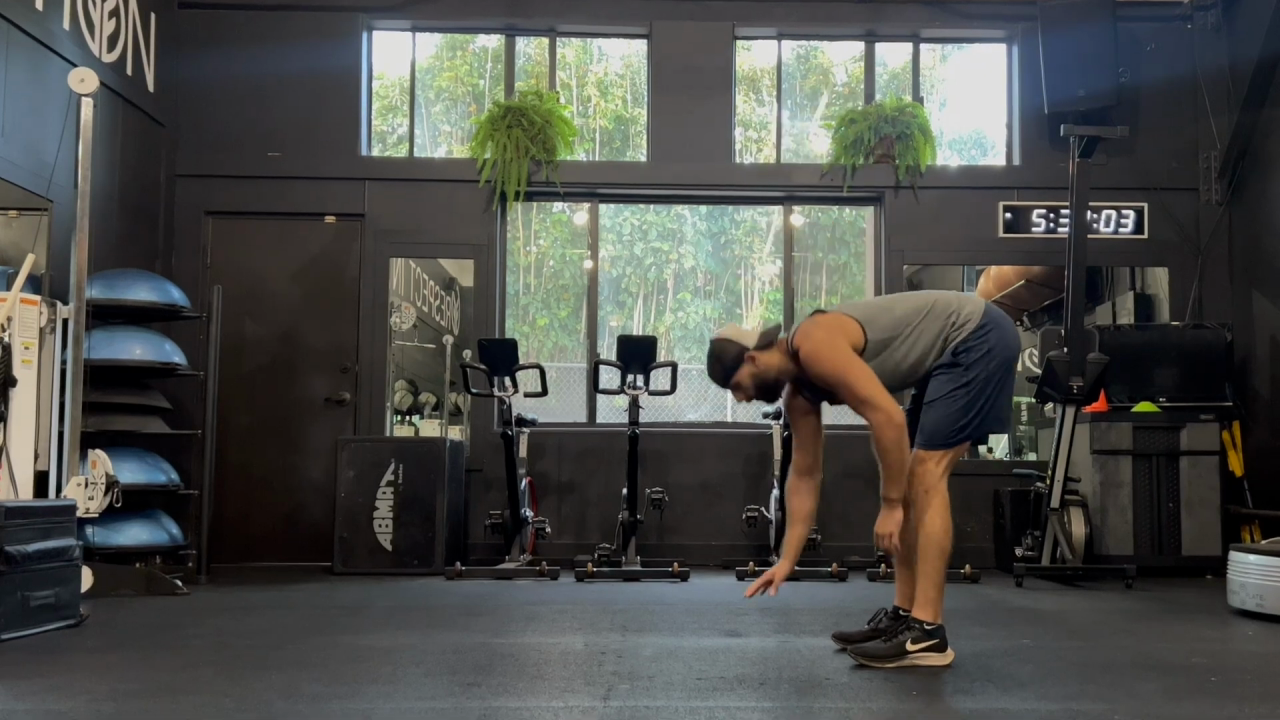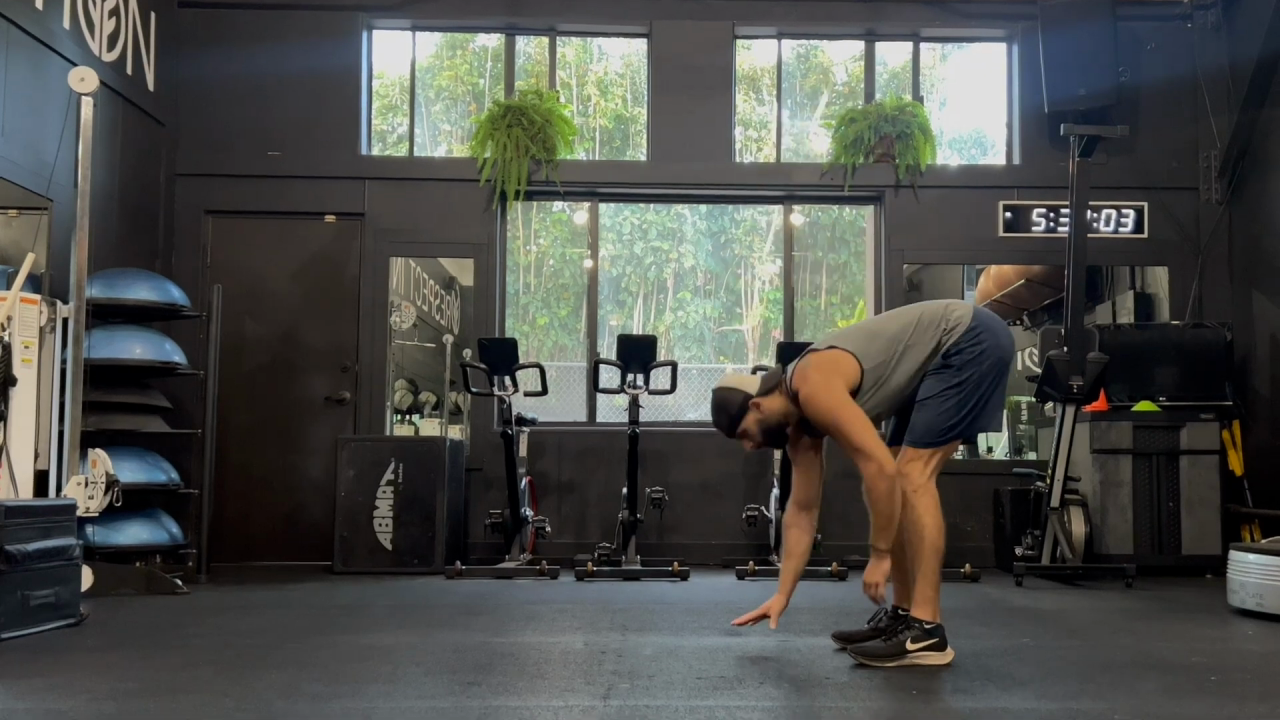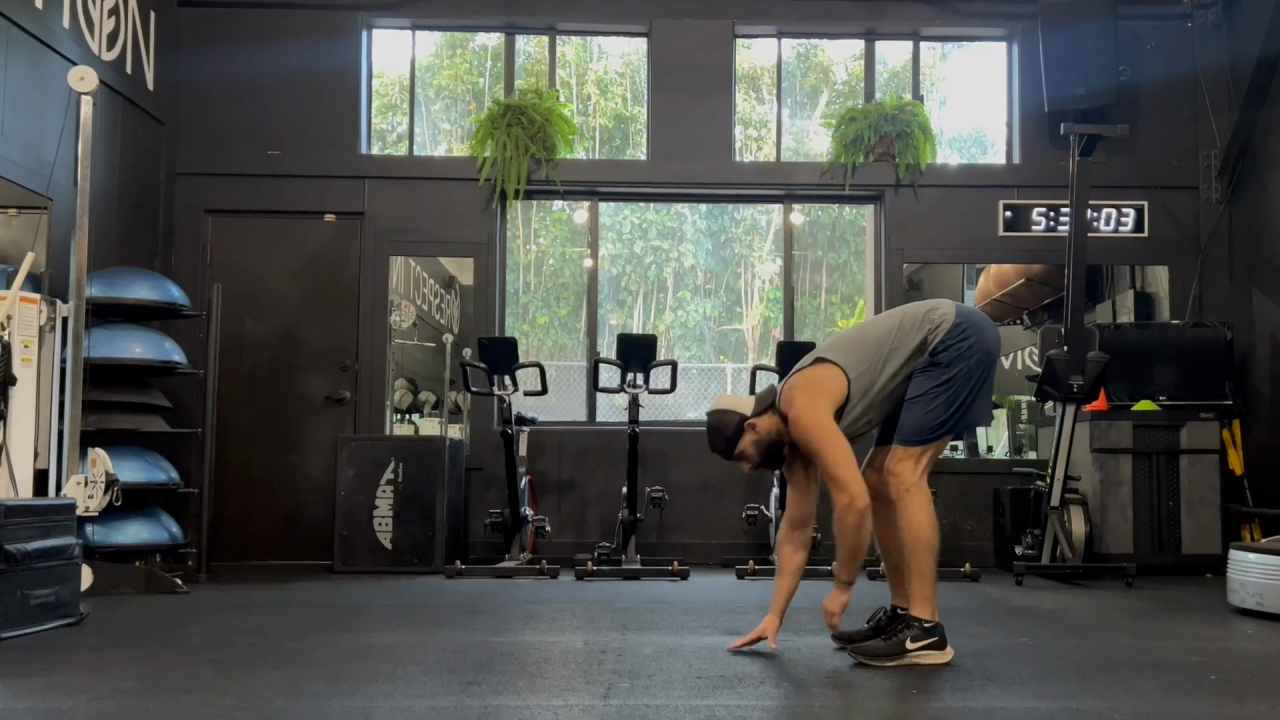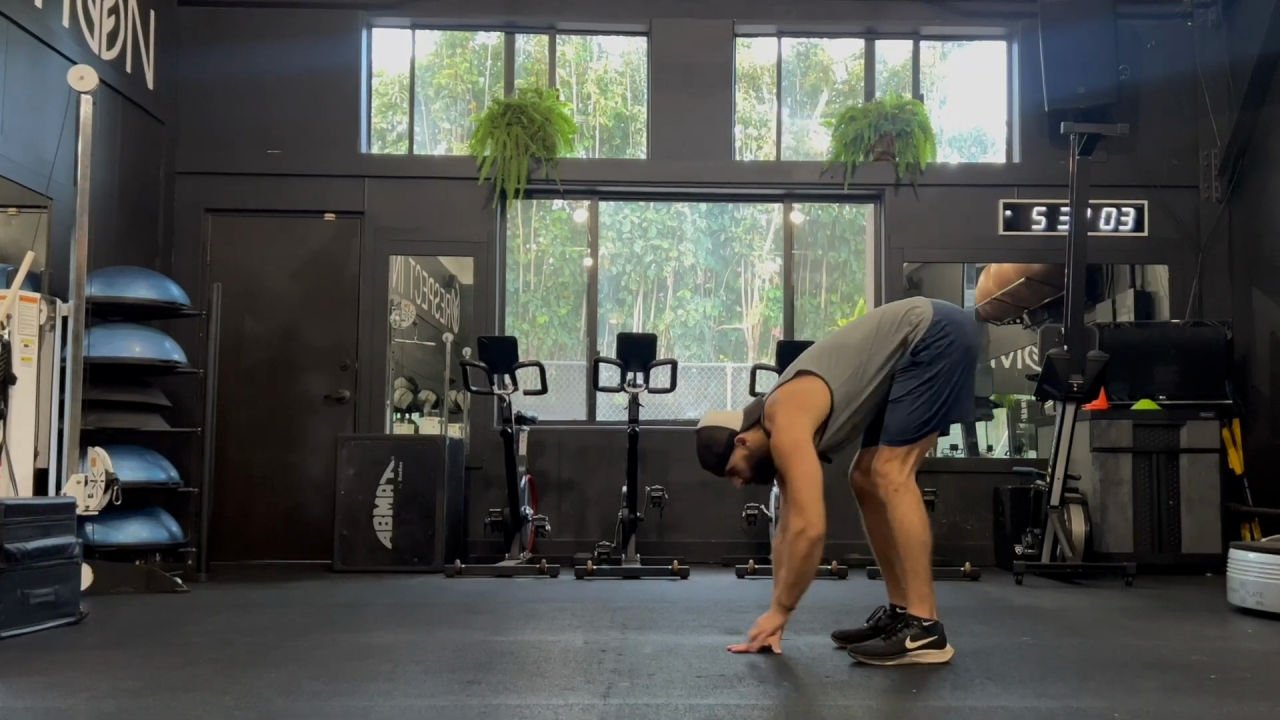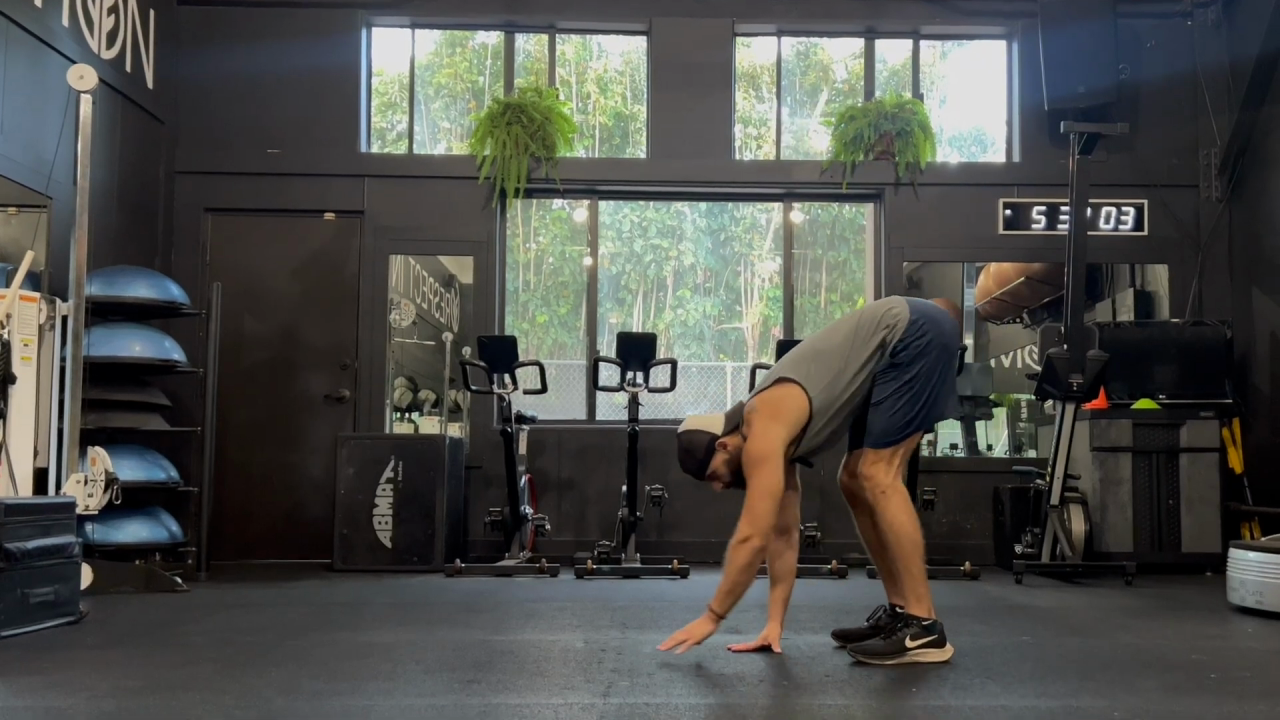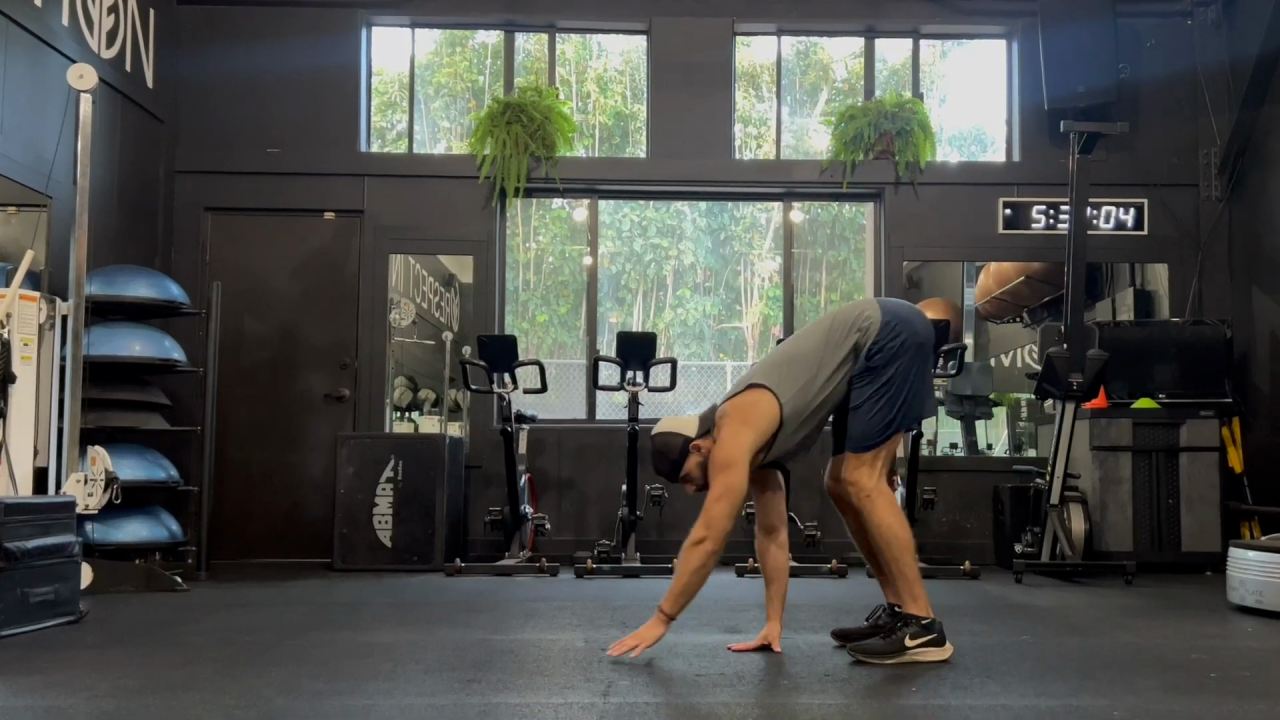
dt=0.2s
person 1, frame 1
left shoulder: (813, 349)
right shoulder: (799, 388)
left elbow: (889, 419)
right elbow: (805, 475)
left wrist: (890, 504)
right wrist: (786, 562)
left hip: (980, 337)
right hip: (959, 347)
left knee: (924, 474)
right knee: (908, 477)
left ankle: (926, 633)
right ankle: (905, 614)
person 1, frame 2
left shoulder: (814, 391)
right shoulder: (799, 418)
left elbow: (882, 469)
right elbow: (802, 510)
left wrist: (879, 556)
right wrist: (781, 597)
left hip: (972, 339)
right hip: (954, 347)
left knee: (911, 475)
right knee: (901, 476)
left ankle: (926, 632)
right ankle: (904, 614)
person 1, frame 3
left shoulder: (804, 411)
right shoulder: (794, 428)
left elbow: (853, 501)
right elbow: (797, 524)
left wrist: (842, 586)
right wrist: (775, 615)
left hip: (958, 336)
right hip: (945, 342)
left knee: (902, 476)
right knee: (880, 478)
left ankle: (925, 630)
right ankle: (901, 614)
person 1, frame 4
left shoulder: (787, 426)
right shoulder: (784, 432)
left elbow: (807, 529)
right elbow: (795, 527)
left wrist: (780, 611)
right wrist: (778, 620)
left hip: (937, 333)
right hip: (923, 340)
left knee: (889, 477)
right knee: (867, 479)
left ankle: (925, 629)
right ankle: (900, 613)
person 1, frame 5
left shoulder: (762, 434)
right shoulder: (777, 436)
left elbow: (752, 538)
right elbow: (783, 531)
left wrist: (712, 617)
right wrist: (774, 623)
left hip: (915, 333)
right hip: (903, 340)
left knee: (876, 479)
right knee: (855, 481)
left ankle: (924, 628)
right ankle: (899, 612)
person 1, frame 6
left shoulder: (736, 435)
right shoulder: (753, 442)
left elbow: (706, 539)
right elbow: (773, 531)
left wrist: (659, 621)
right wrist: (774, 622)
left hip: (890, 332)
right hip: (875, 337)
left knee: (861, 483)
right knee: (842, 485)
left ankle: (922, 626)
right ankle: (899, 611)
